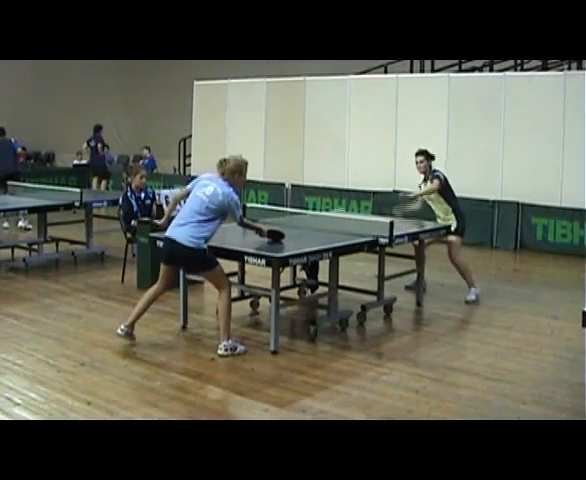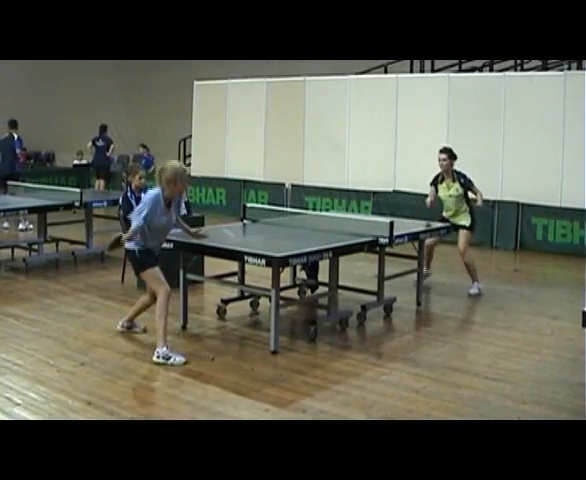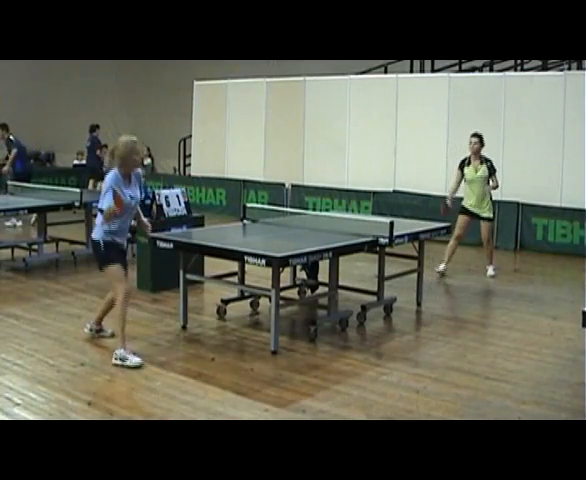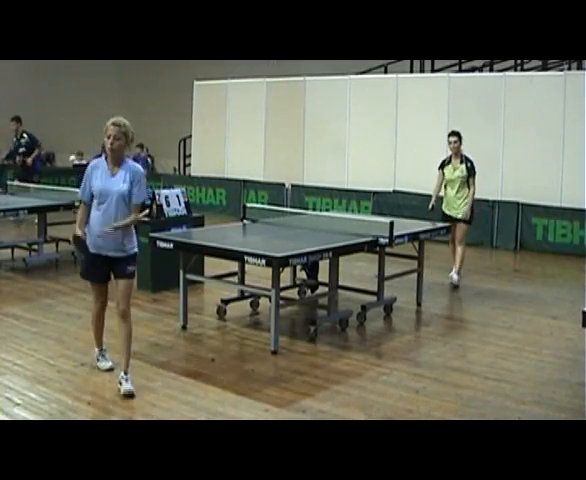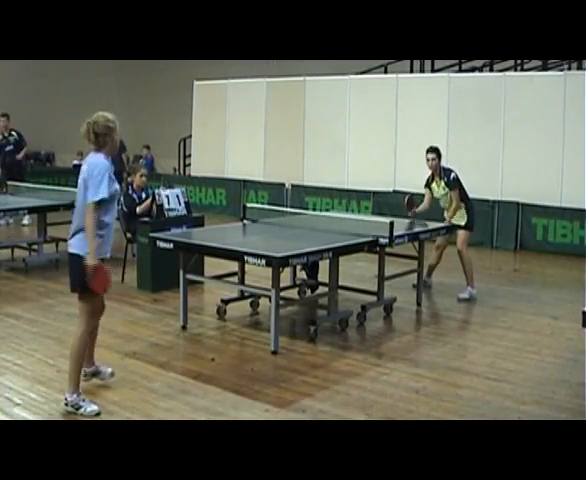
dt=1s
person 1, frame 1
left shoulder: (205, 178)
right shoulder: (229, 196)
left elbow: (179, 196)
right elbow: (241, 222)
left wrist: (166, 219)
right wrist: (259, 229)
left hip: (172, 239)
right hip: (192, 247)
left knee: (161, 286)
right knee: (224, 287)
left ankle: (127, 326)
right ankle: (226, 343)
person 1, frame 2
left shoulder: (175, 198)
right shoulder: (151, 199)
right elbow: (134, 229)
left wrist: (190, 231)
right wrist: (127, 237)
left hip: (151, 249)
right hip: (138, 250)
left knee: (154, 294)
right knee: (164, 292)
left ankle: (126, 322)
right ankle: (162, 350)
person 1, frame 3
left shoulder: (137, 175)
right shoulder: (112, 179)
right elbow: (106, 216)
left wrist: (141, 219)
right wrist: (112, 210)
left hip: (119, 240)
right hip: (104, 240)
left knee: (119, 291)
right knee: (123, 291)
left ankle: (95, 325)
right ankle: (121, 352)
person 1, frame 4
left shoulder: (135, 171)
right shoulder: (94, 167)
left elbow: (136, 214)
right elbow: (85, 204)
left wrist: (118, 226)
right wrist: (80, 227)
left hip: (124, 250)
right hip: (96, 248)
left knee: (123, 311)
right knee: (100, 306)
left ankle: (125, 375)
right ankle: (100, 350)
person 1, frame 5
left shoulder: (98, 162)
right shoulder: (100, 164)
right elbow: (90, 209)
right wrist: (92, 251)
left hip: (94, 250)
right hip: (88, 253)
left knee: (98, 310)
right knee: (87, 323)
left ankle: (89, 365)
right ankle: (72, 395)
person 2, frame 1
left shoulder: (436, 174)
right shoulder: (424, 182)
left elbow: (434, 188)
right elbow: (419, 204)
left wrist: (414, 194)
right wrist: (407, 209)
left hip: (454, 220)
right hip: (441, 221)
left knee: (454, 256)
left ankle: (473, 289)
person 2, frame 2
left shoulder: (461, 178)
right shoulder: (437, 179)
left elbow: (478, 193)
right elbow: (431, 198)
left wrist: (479, 202)
right wrist: (429, 201)
left hip: (465, 217)
right hip: (447, 217)
left knee: (462, 250)
right knee: (429, 243)
left ankle: (476, 284)
right ankle: (426, 270)
person 2, frame 3
left shoulder: (488, 163)
right shoulder: (463, 163)
left elbow: (496, 183)
right elbow: (456, 183)
left wrist: (493, 185)
right wrist: (449, 198)
left hip: (485, 206)
right hip: (468, 204)
left knee: (486, 239)
right knee: (457, 235)
left ankle: (490, 266)
right ankle: (444, 265)
person 2, frame 4
left shoulder: (468, 163)
right shoulder: (444, 163)
left elbow: (472, 187)
right elbow: (439, 184)
left wrist: (468, 207)
right wrist: (433, 200)
left hip: (463, 207)
right hip: (448, 206)
left knee: (460, 241)
right knee: (451, 239)
left ankle: (457, 275)
right ankle: (456, 267)
person 2, frame 5
left shoulder: (449, 175)
right shoulder: (430, 180)
left elbow: (456, 202)
right elbow: (426, 203)
left wrist: (447, 222)
right wrist: (415, 211)
left hip: (463, 213)
right hip: (449, 215)
left knee: (461, 248)
right knee: (439, 246)
left ankle: (471, 288)
right ankle: (427, 278)
